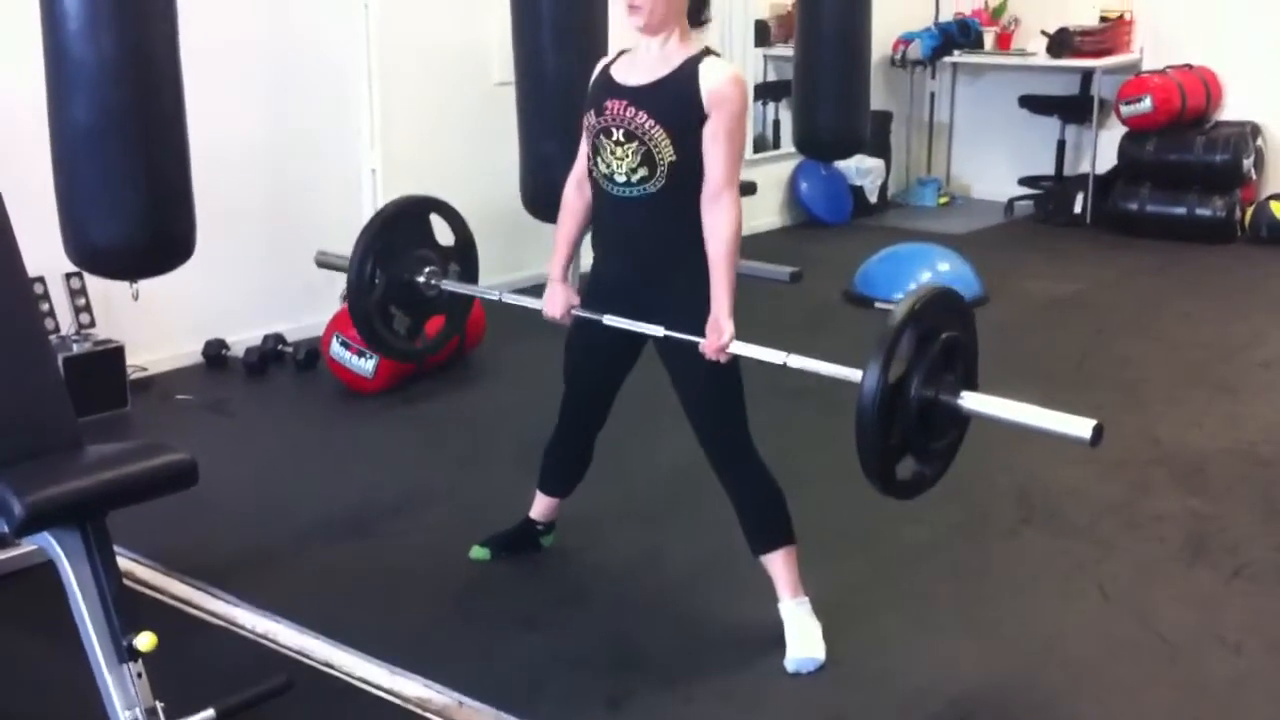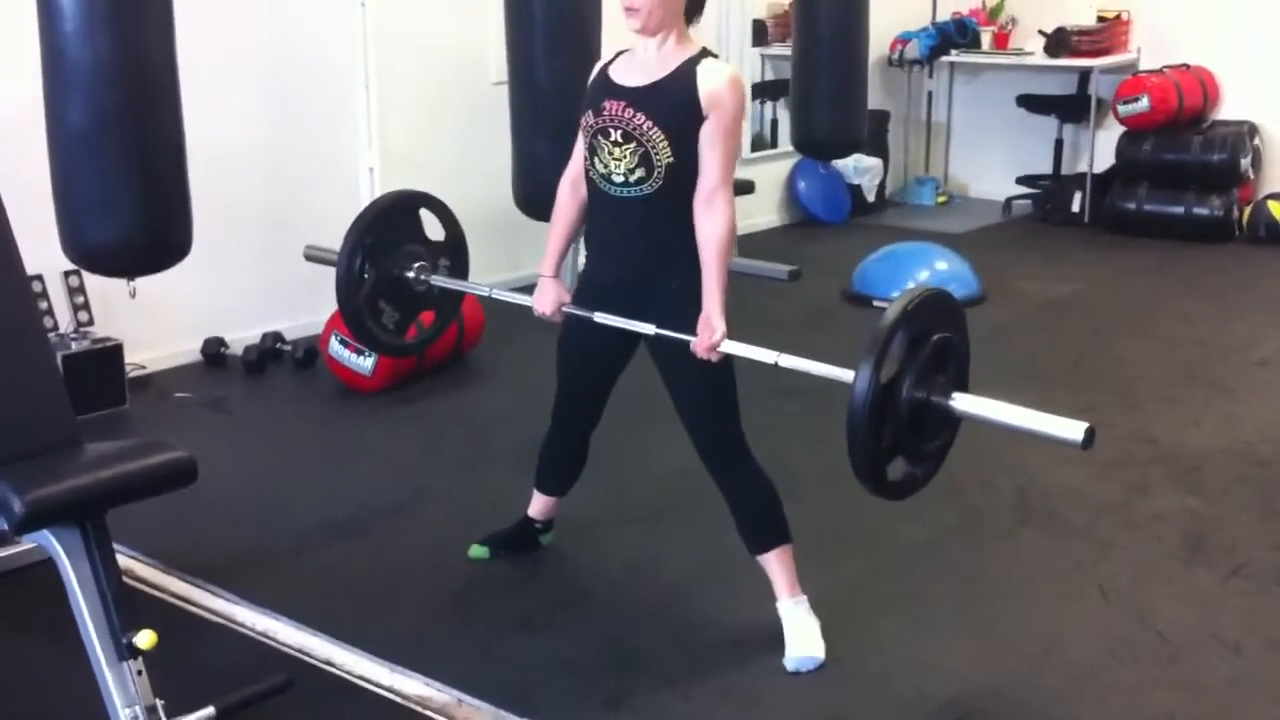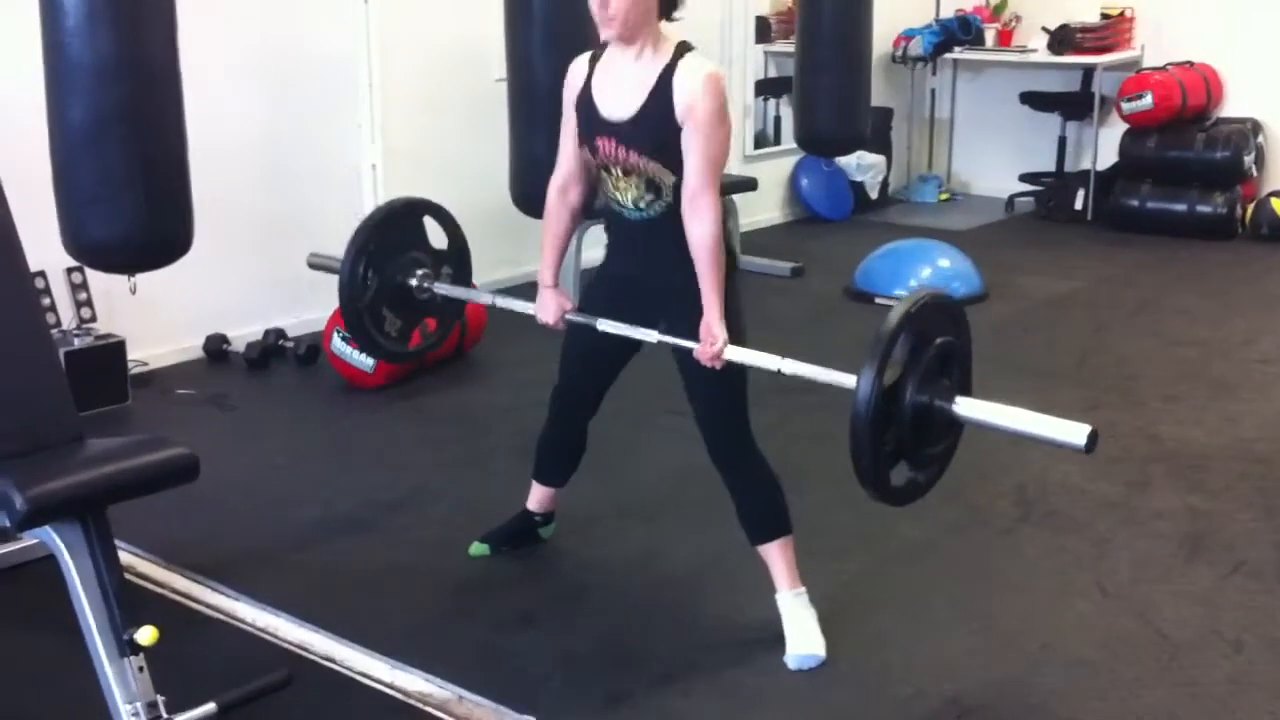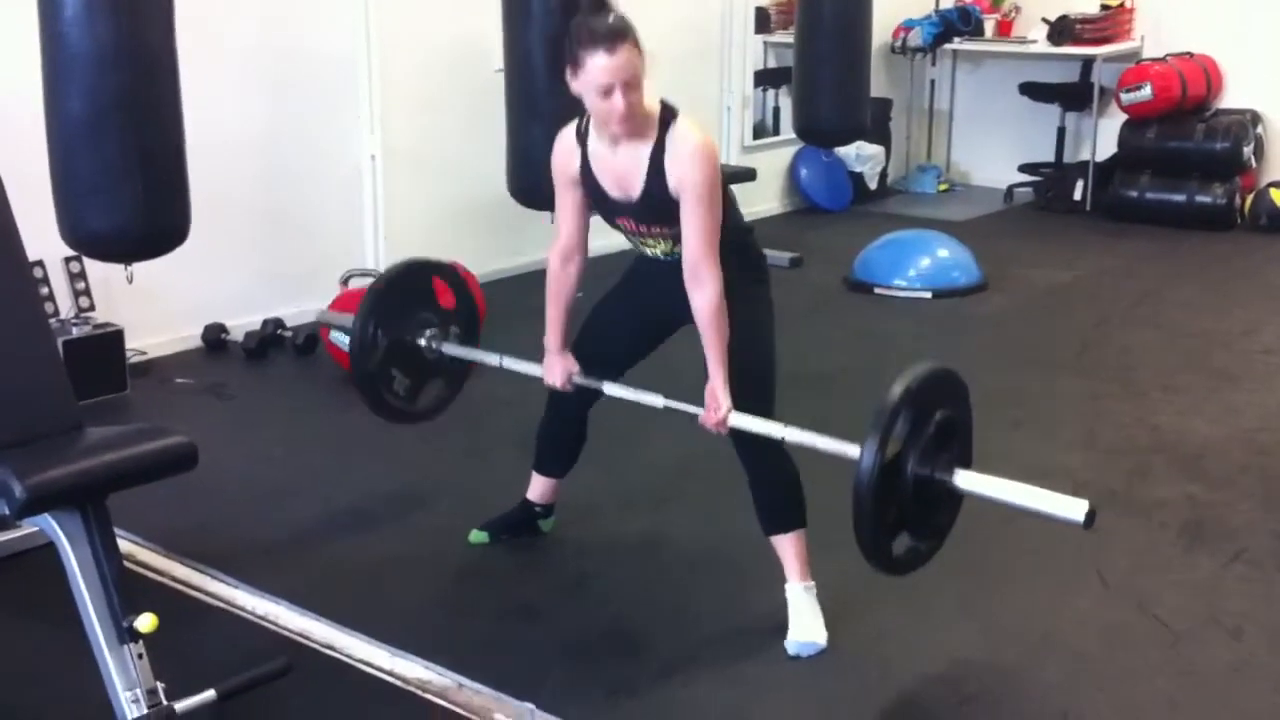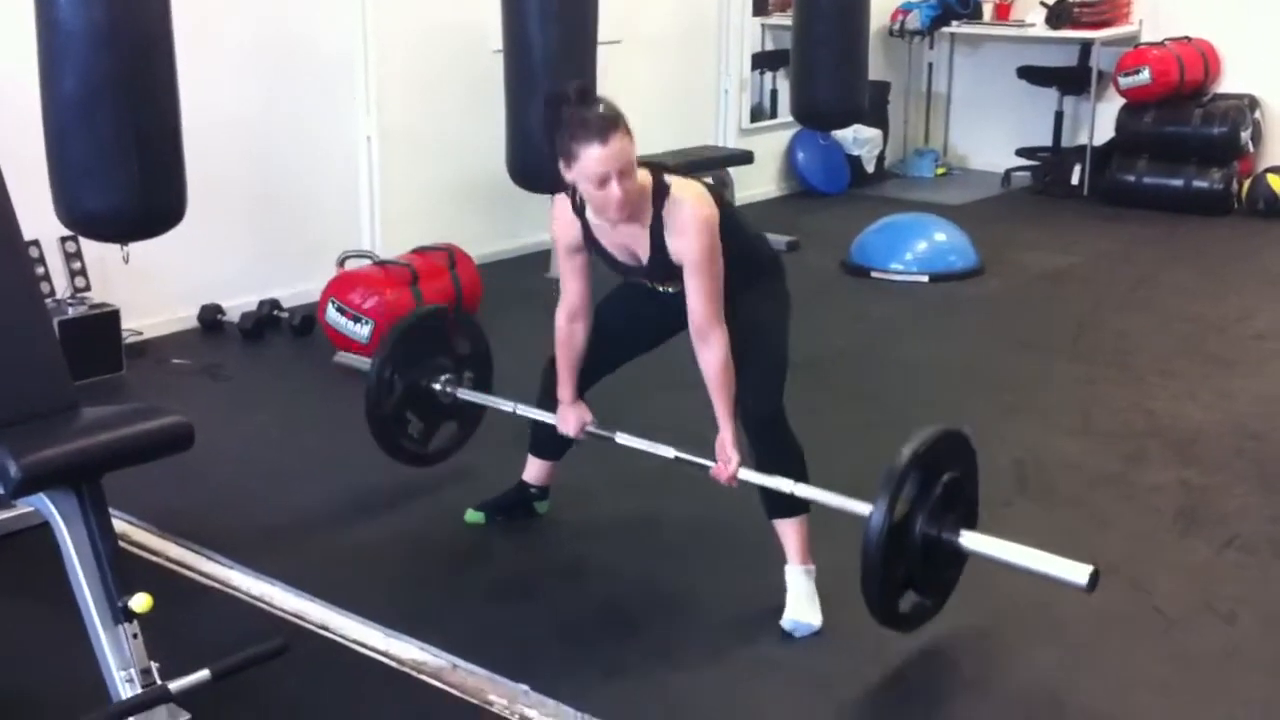
dt=0.3s
person 1, frame 1
left shoulder: (715, 78)
right shoulder: (607, 68)
left elbow: (720, 197)
right elbow: (582, 177)
left wrist: (722, 310)
right wrist: (557, 275)
left hip: (683, 288)
right hip: (610, 281)
left knee: (727, 443)
right knee: (577, 413)
left ankle: (795, 605)
right ankle: (537, 525)
person 1, frame 2
left shoulder: (712, 80)
right shoulder: (606, 69)
left elbow: (712, 197)
right elbow: (575, 175)
left wrist: (713, 308)
right wrist: (549, 273)
left hip: (675, 288)
right hip: (601, 281)
left knee: (720, 445)
right knee: (570, 413)
left ankle: (793, 604)
right ankle: (535, 524)
person 1, frame 3
left shoulder: (693, 78)
right shoulder: (583, 72)
left elbow: (701, 202)
right elbow: (566, 183)
left wrist: (714, 313)
right wrist: (547, 281)
left hip: (688, 279)
right hip: (621, 271)
left knee: (727, 436)
right knee: (570, 400)
left ankle: (793, 599)
right ankle: (535, 517)
person 1, frame 4
left shoulder: (687, 148)
right shoulder: (570, 149)
left elbow: (703, 274)
right elbow: (566, 254)
left wrist: (717, 382)
right wrist: (554, 345)
left hip: (733, 280)
right hip: (651, 276)
left knee: (748, 422)
right knee: (567, 378)
left ankle: (800, 589)
right ankle: (535, 509)
person 1, frame 5
left shoulder: (686, 211)
right shoulder: (568, 214)
left elbow: (708, 333)
right elbow: (574, 312)
left wrist: (725, 433)
right wrist: (568, 398)
left hip: (746, 286)
right hip: (659, 288)
left knee: (760, 411)
right knee: (564, 369)
left ankle: (799, 573)
right ankle: (531, 490)
